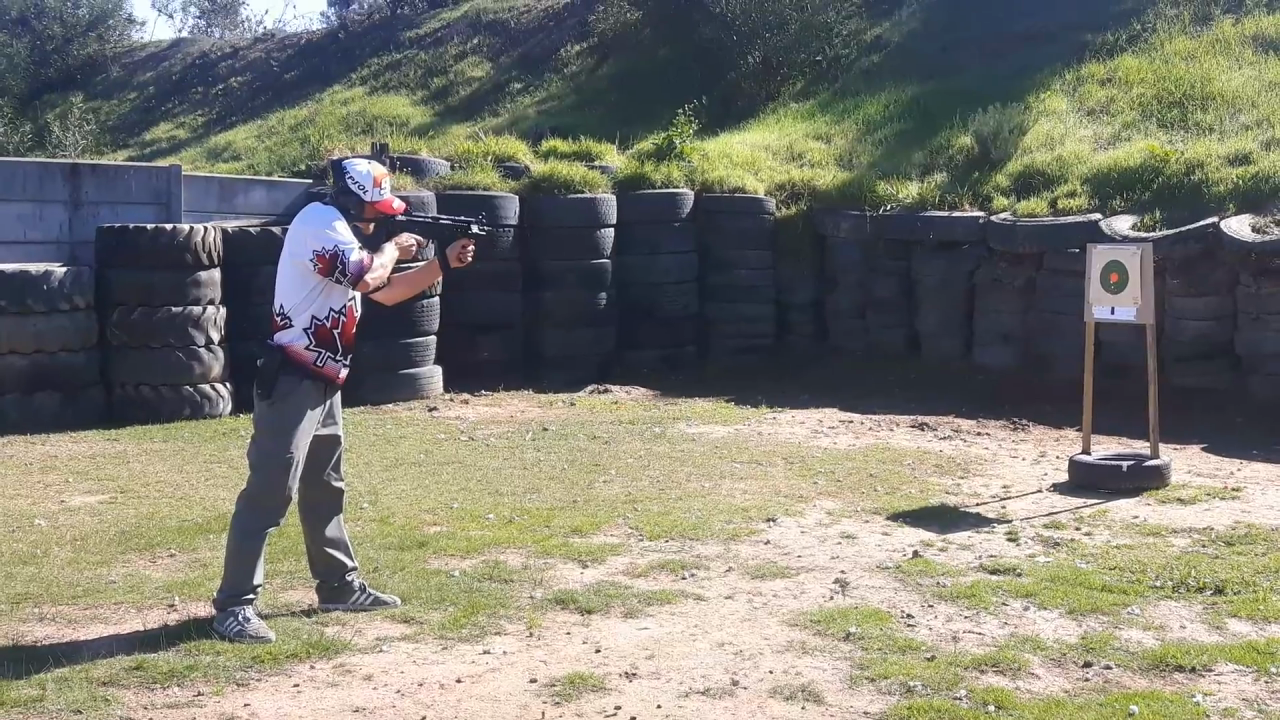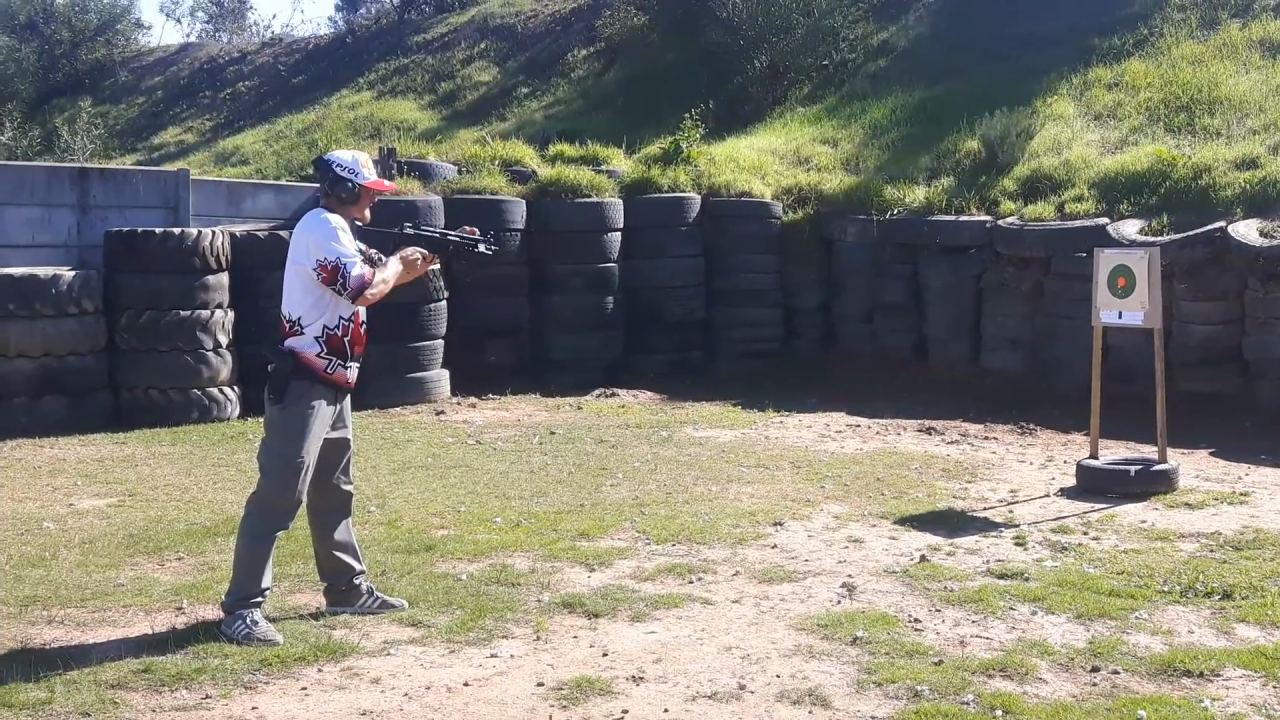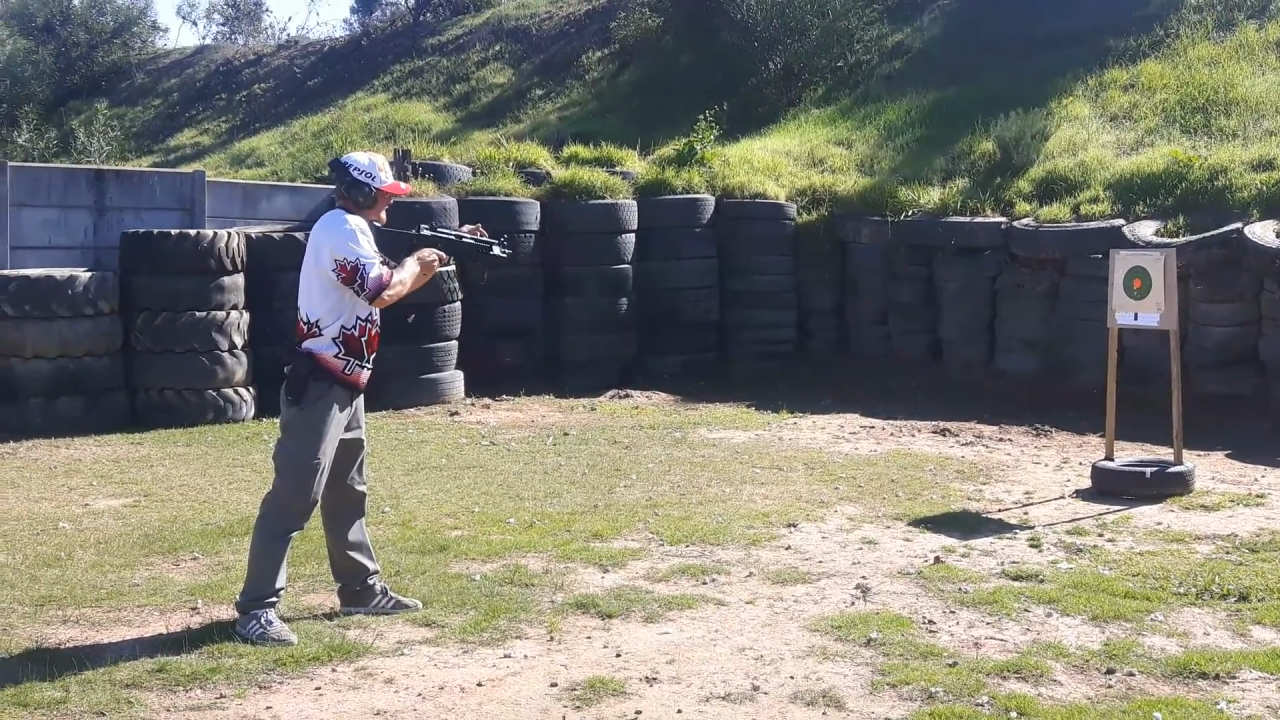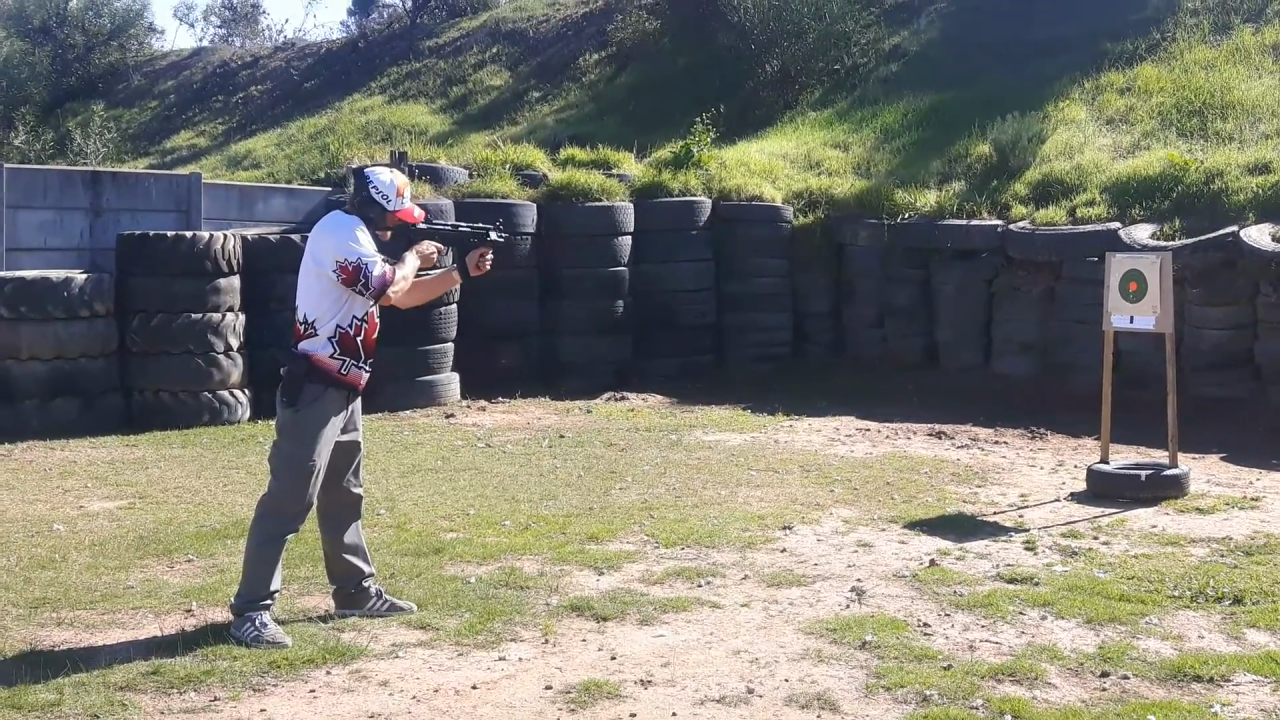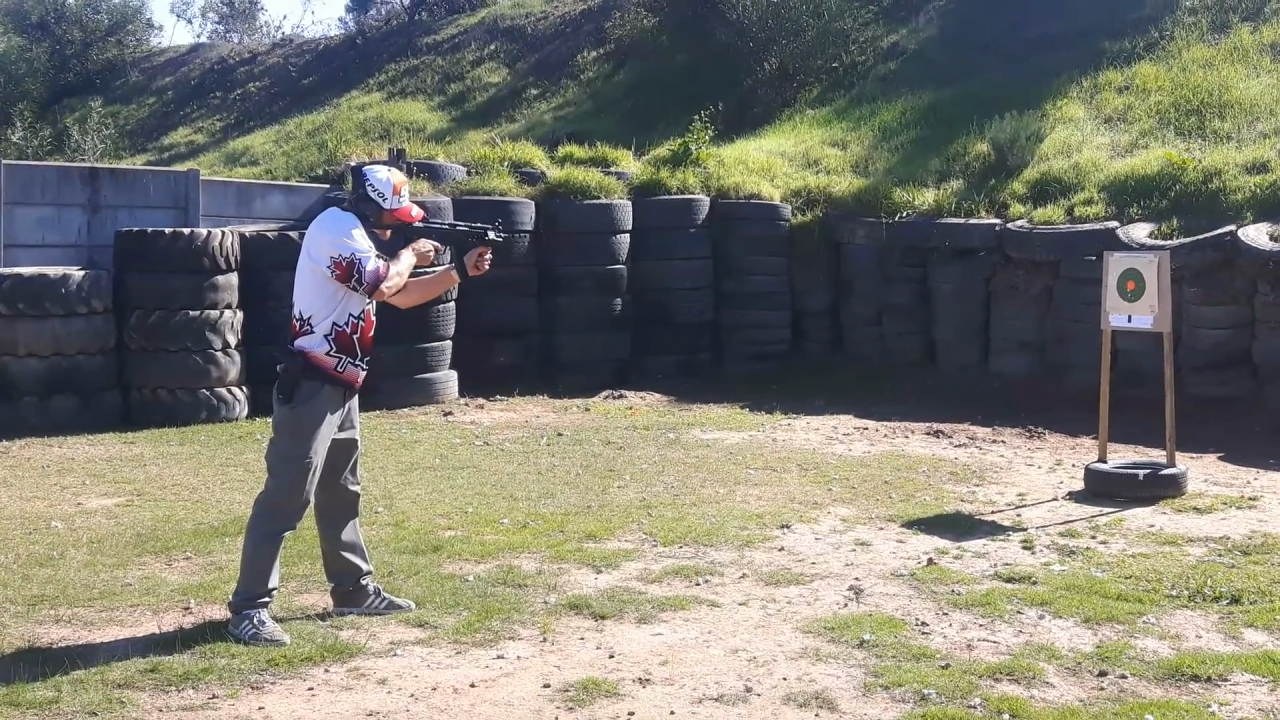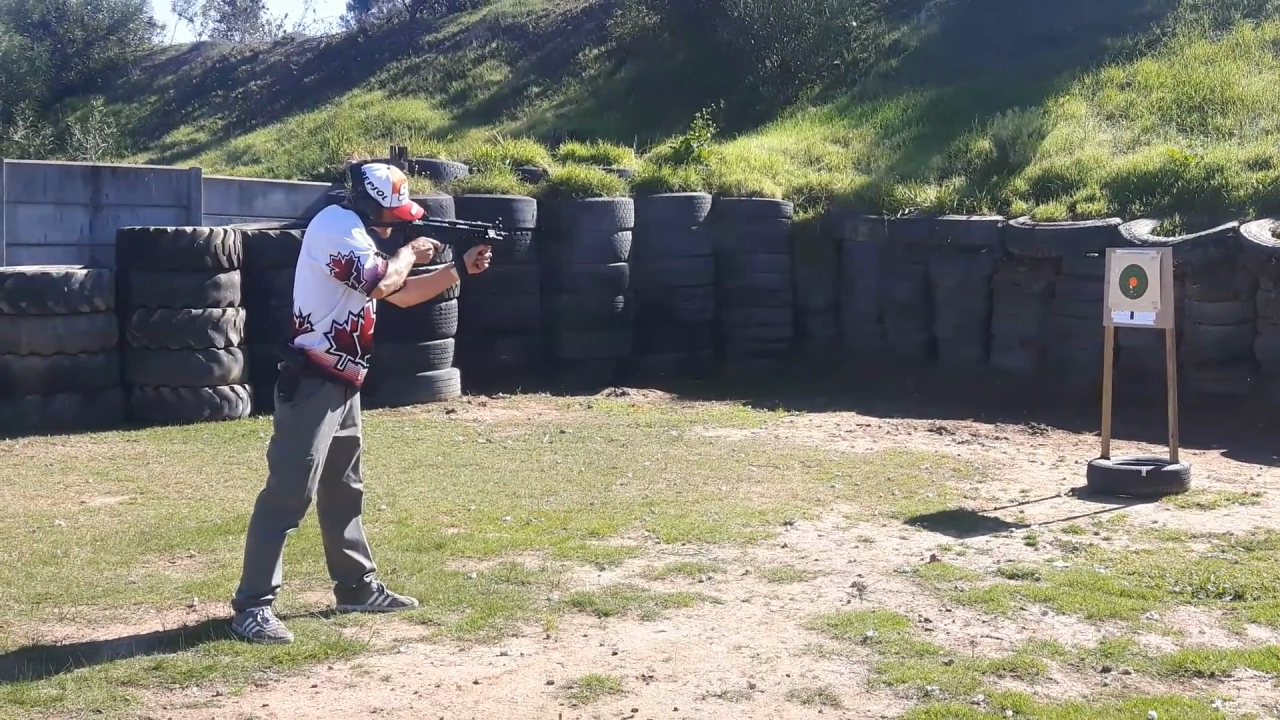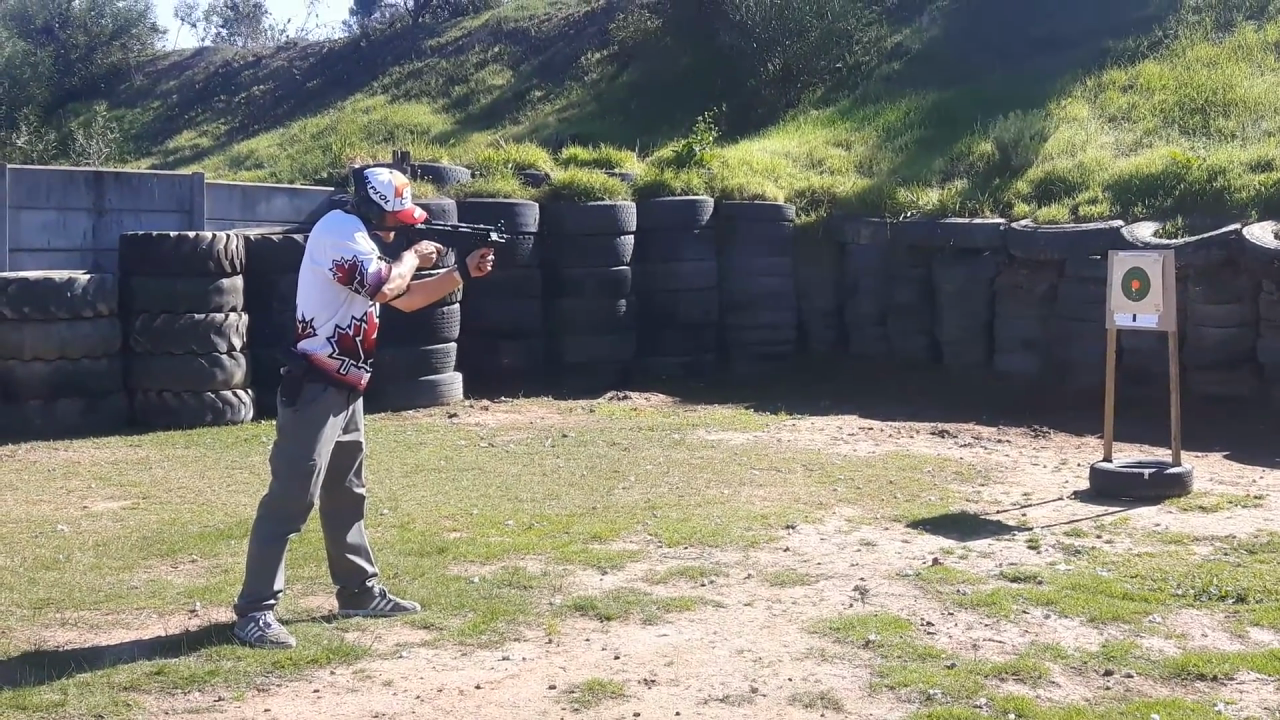
dt=0.7s
person 1, frame 1
left shoulder: (340, 231)
right shoulder: (319, 220)
left elbow: (386, 292)
right elbow: (366, 277)
left wrist: (445, 262)
right wrist: (394, 248)
left hip: (322, 381)
right hip: (292, 380)
left knee: (326, 489)
right knee: (270, 491)
left ankle: (340, 586)
right ankle: (234, 605)
person 1, frame 2
left shoulder: (337, 230)
right shoulder: (322, 226)
left elbow: (373, 282)
right elbow: (366, 290)
left wrist: (431, 254)
right wrist: (397, 260)
left hip: (331, 383)
right hip: (302, 383)
left knee: (333, 492)
right knee: (279, 496)
left ankle: (346, 589)
right ankle: (241, 608)
person 1, frame 3
left shoulder: (351, 229)
right shoulder: (343, 227)
left elbow: (385, 284)
right elbow: (383, 291)
left wrist: (443, 251)
right wrist: (416, 262)
left hip: (345, 383)
right hip: (320, 383)
left knee: (348, 493)
right knee: (295, 496)
left ankle: (362, 590)
right ankle: (256, 608)
person 1, frame 4
left shoulder: (356, 236)
right shoulder: (340, 229)
left elbow: (403, 297)
right elbow: (387, 289)
left wrist: (463, 271)
right wrist: (415, 257)
left hip: (342, 387)
right hip: (316, 386)
left knee: (344, 495)
right knee: (289, 498)
left ankle: (357, 592)
right ankle: (250, 610)
person 1, frame 5
left shoulder: (355, 236)
right shoulder: (335, 226)
left elbow: (402, 296)
right elbow: (382, 285)
left wrist: (461, 270)
right wrist: (410, 255)
left hip: (339, 386)
right hip: (311, 385)
left knee: (341, 494)
right knee: (286, 496)
left ankle: (354, 589)
right ankle: (249, 607)
person 1, frame 6
left shoulder: (357, 236)
right shoulder: (334, 224)
left elbow: (401, 294)
right elbow: (380, 283)
left wrist: (461, 269)
right wrist: (410, 253)
left hip: (341, 383)
right hip: (312, 382)
left knee: (344, 491)
right knee: (288, 493)
left ankle: (358, 587)
right ankle: (252, 605)
person 1, frame 7
left shoulder: (358, 240)
right shoulder: (337, 228)
left elbow: (404, 299)
right elbow: (384, 287)
left wrist: (464, 271)
right wrist: (413, 256)
left hip: (344, 388)
right hip: (315, 387)
left knee: (346, 496)
right knee: (292, 498)
left ankle: (360, 591)
right ankle: (254, 610)
